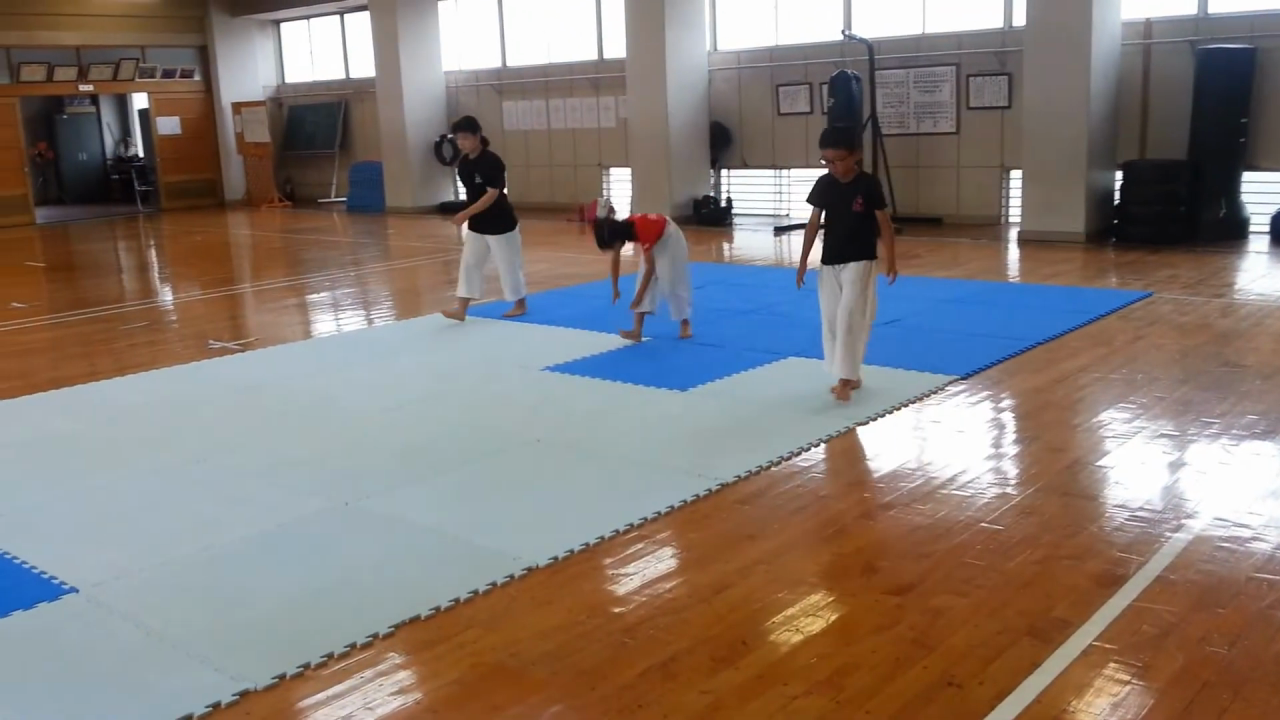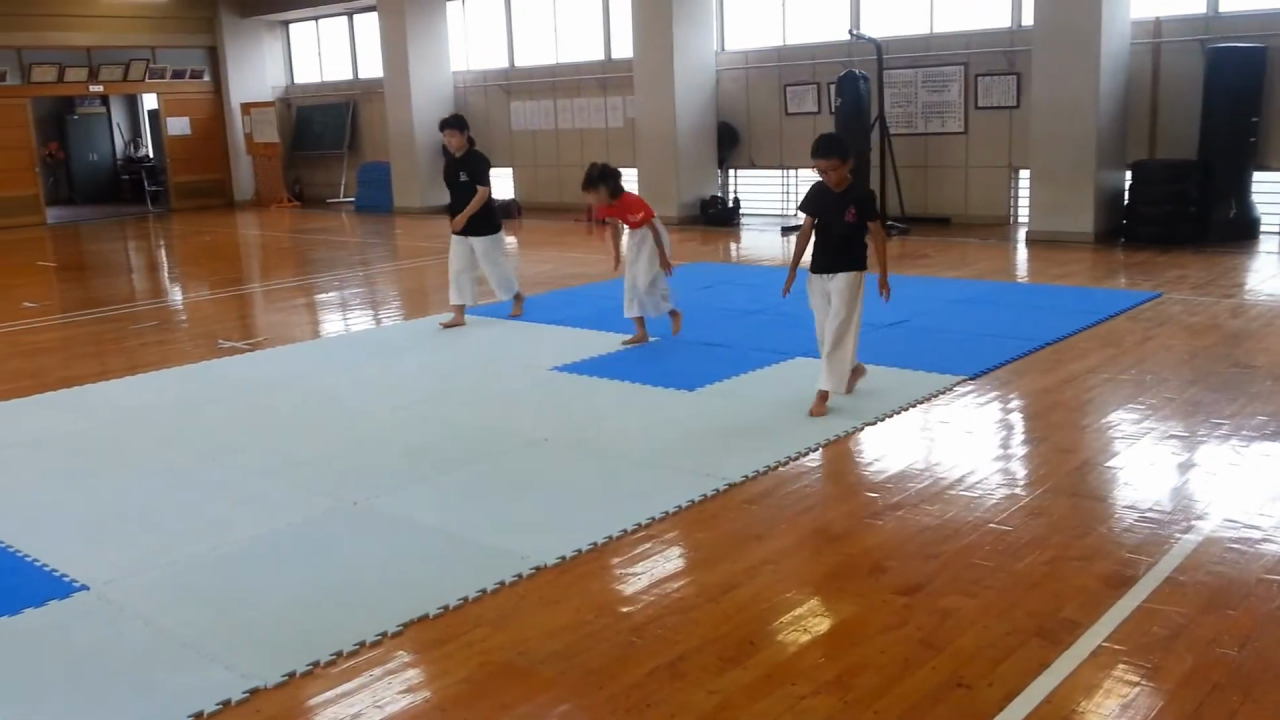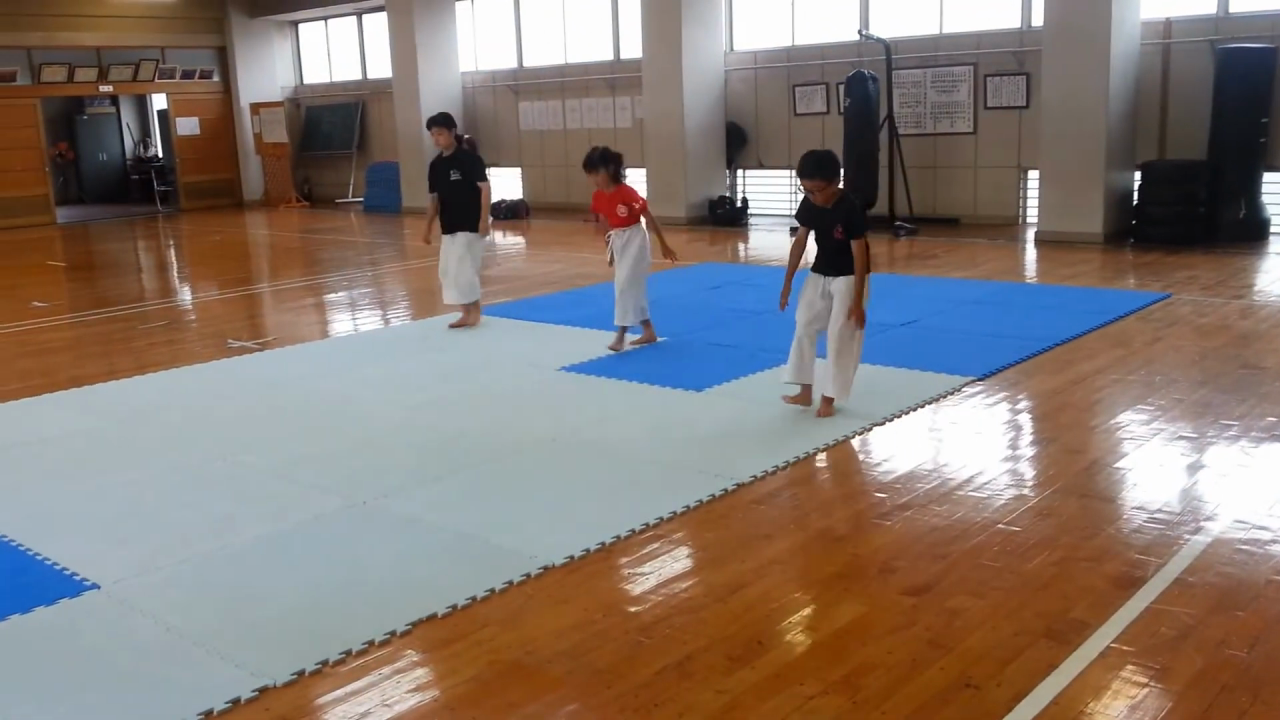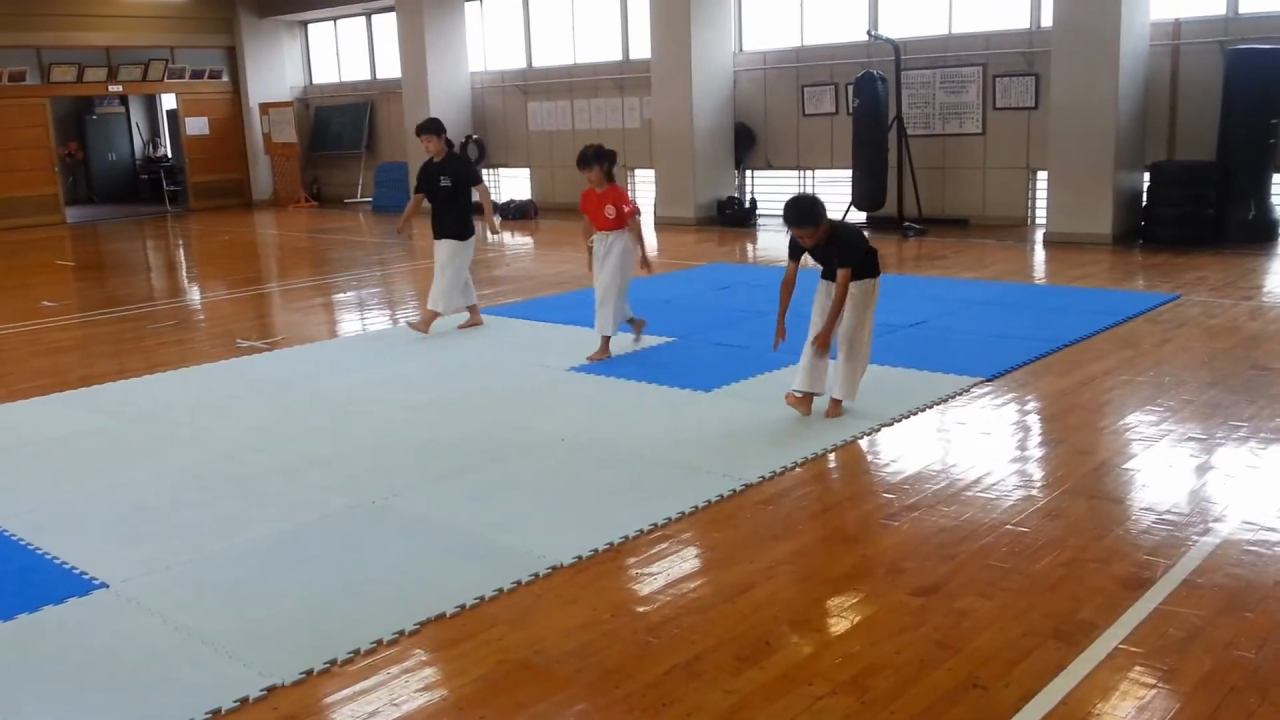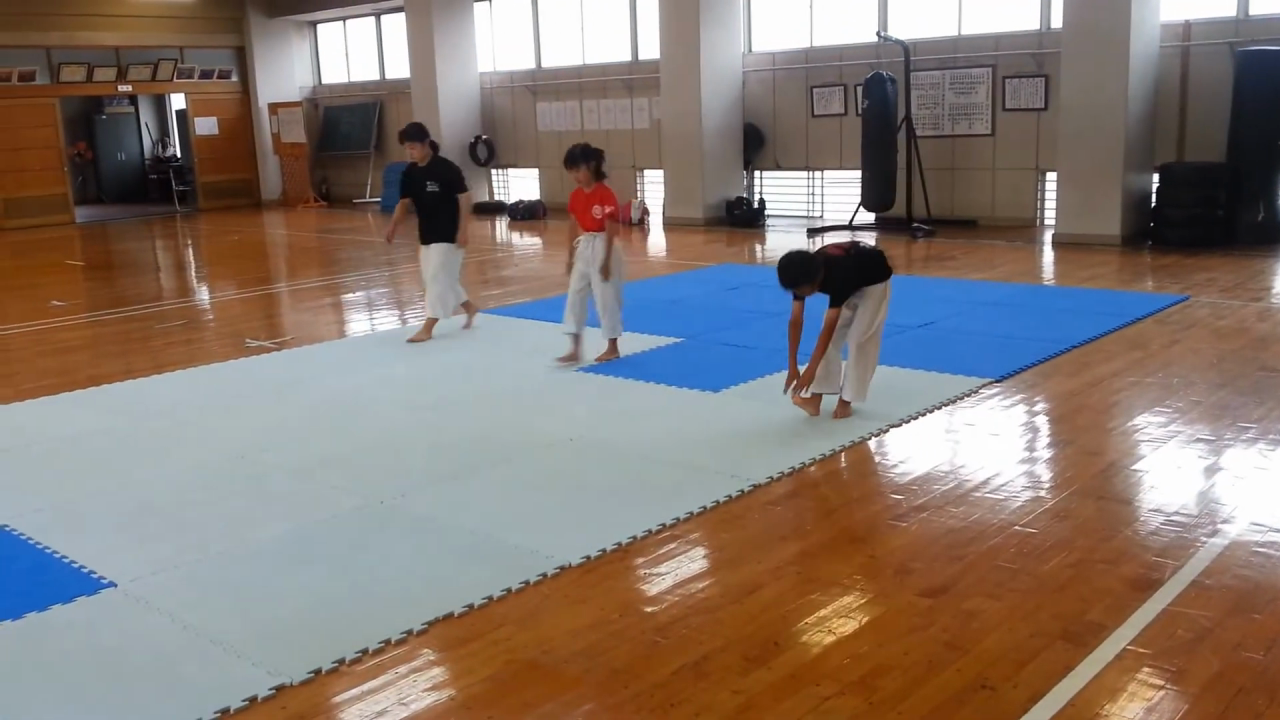
dt=0.2s
person 1, frame 1
left shoulder: (869, 185)
right shoulder: (824, 185)
left elbow: (884, 223)
right elbow: (814, 223)
left wrist: (890, 259)
right wrist: (803, 260)
left hip: (859, 262)
right hip: (829, 263)
left knee: (851, 320)
right knee: (832, 323)
left ankle: (846, 377)
right ankle: (852, 376)
person 1, frame 2
left shoulder: (862, 195)
right shoulder: (816, 192)
left elbow: (877, 235)
right elbow: (805, 231)
left wrist: (883, 276)
right wrist: (792, 269)
left hip: (848, 273)
right hip: (818, 272)
left knee: (838, 332)
right knee: (824, 330)
left ankle: (824, 393)
right ankle: (853, 370)
person 1, frame 3
left shoulder: (852, 209)
right shoulder: (808, 204)
left elbow: (860, 256)
right elbow: (799, 243)
left wrist: (858, 300)
right wrist: (787, 283)
left hip: (849, 277)
right hip: (818, 275)
left knee: (842, 336)
right knee: (804, 327)
left ankle: (830, 397)
right ankle: (804, 389)
person 1, frame 4
left shoulder: (845, 239)
right shoulder: (798, 239)
left elbow: (842, 289)
right elbow: (789, 280)
left wrist: (828, 332)
right wrist: (780, 322)
left hip: (861, 279)
right hip: (830, 279)
left knee: (850, 339)
right knee: (815, 337)
left ankle: (837, 399)
right ankle: (805, 398)
person 1, frame 5
left shoulder: (838, 274)
right shoulder: (803, 275)
left elbow: (828, 327)
right elbow: (795, 321)
left wrist: (811, 369)
right wrist: (792, 367)
left hip: (874, 281)
right hip: (851, 281)
left knee: (861, 338)
right knee: (832, 340)
left ankle: (846, 400)
right ankle: (815, 399)
person 2, frame 1
left shoulder: (492, 162)
right shoulder: (463, 162)
left elbow: (493, 194)
left wrist: (467, 213)
left hip: (501, 223)
right hip: (476, 226)
left knee: (509, 264)
right knee: (469, 264)
left ankle: (520, 305)
right ankle: (461, 309)
person 2, frame 2
left shoulder: (478, 160)
right shoulder: (449, 163)
left elbow: (483, 193)
left wrist: (464, 216)
left hip: (483, 226)
right hip: (460, 229)
left knee: (495, 266)
right knee: (458, 269)
left ankle: (517, 298)
right ankle: (459, 315)
person 2, frame 3
left shoulder: (469, 158)
right shoulder: (436, 164)
left elbow: (484, 188)
right elbow: (436, 198)
left wrist: (484, 218)
right wrist: (428, 226)
left hip: (470, 225)
right hip: (448, 227)
left knee: (462, 268)
right knee: (448, 270)
left ankle: (475, 310)
right ankle: (467, 314)
person 2, frame 4
left shoulder: (460, 164)
right shoulder: (426, 169)
left elbow: (482, 189)
right elbow: (418, 197)
left wrist: (489, 218)
right wrist: (405, 219)
left hip: (459, 231)
right hip: (441, 232)
left knee: (446, 276)
right knee: (458, 275)
left ankle: (426, 322)
right ankle: (475, 315)
person 2, frame 5
left shoulder: (446, 168)
right shoulder: (410, 172)
left elbow: (464, 199)
right elbow: (404, 203)
left wrist: (462, 231)
right wrist: (393, 227)
left hip: (448, 236)
right hip: (426, 237)
left knee: (439, 279)
right knee: (433, 279)
left ankle: (427, 329)
right ankle: (469, 307)
person 3, frame 1
left shoulder: (641, 230)
right shoulder: (618, 230)
left elbow: (650, 267)
right elbow: (615, 260)
left wrist: (639, 295)
right wrist: (615, 289)
left hip: (669, 238)
right hip: (653, 241)
left knee: (672, 283)
right knee: (645, 282)
left ankle: (685, 323)
right ankle: (637, 330)
person 3, frame 2
left shoulder: (631, 202)
right shoulder: (605, 206)
left elbow: (652, 228)
right elbow: (614, 228)
left wrist: (662, 256)
right wrist: (617, 256)
left hip: (650, 236)
right hip: (634, 235)
left knee: (646, 283)
right knee: (631, 284)
left ankle: (674, 314)
right ankle: (641, 331)
person 3, frame 3
left shoulder: (626, 193)
right shoulder: (598, 196)
left elbow: (648, 217)
left wrist: (663, 244)
right wrist: (610, 249)
left hip: (634, 240)
right hip: (617, 241)
left knee: (625, 287)
right knee: (633, 288)
left ankle: (620, 337)
right ankle: (648, 333)
person 3, frame 4
left shoulder: (618, 194)
right shoulder: (587, 196)
left elbow: (634, 225)
left wrist: (643, 255)
right wrist: (590, 255)
left hip: (618, 245)
right hip: (599, 246)
left knee: (609, 295)
right knee: (604, 295)
left ankle: (604, 347)
right ankle: (635, 323)
person 3, frame 5
left shoulder: (606, 194)
right shoulder: (576, 195)
left elbow: (611, 230)
left wrist: (606, 261)
right wrist: (571, 256)
left hip: (603, 249)
right hip: (584, 247)
left knee: (606, 300)
right knee: (575, 297)
left ankle: (613, 348)
right ankle: (574, 349)
